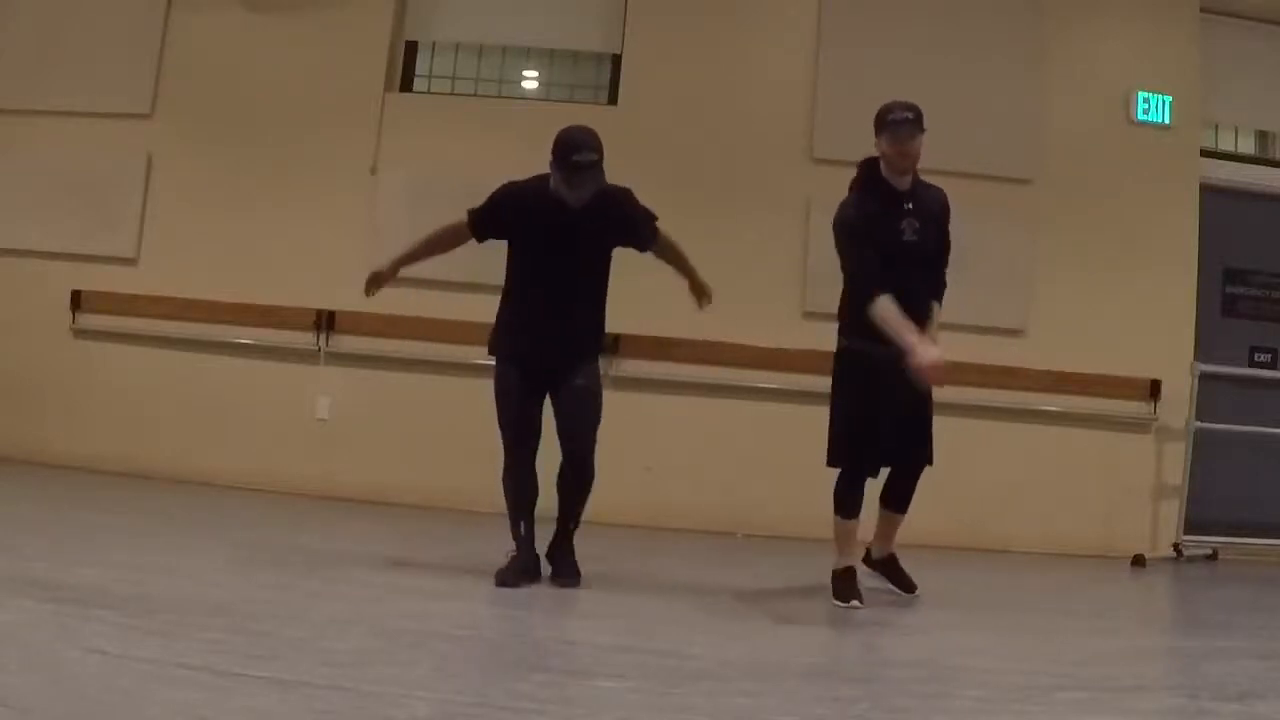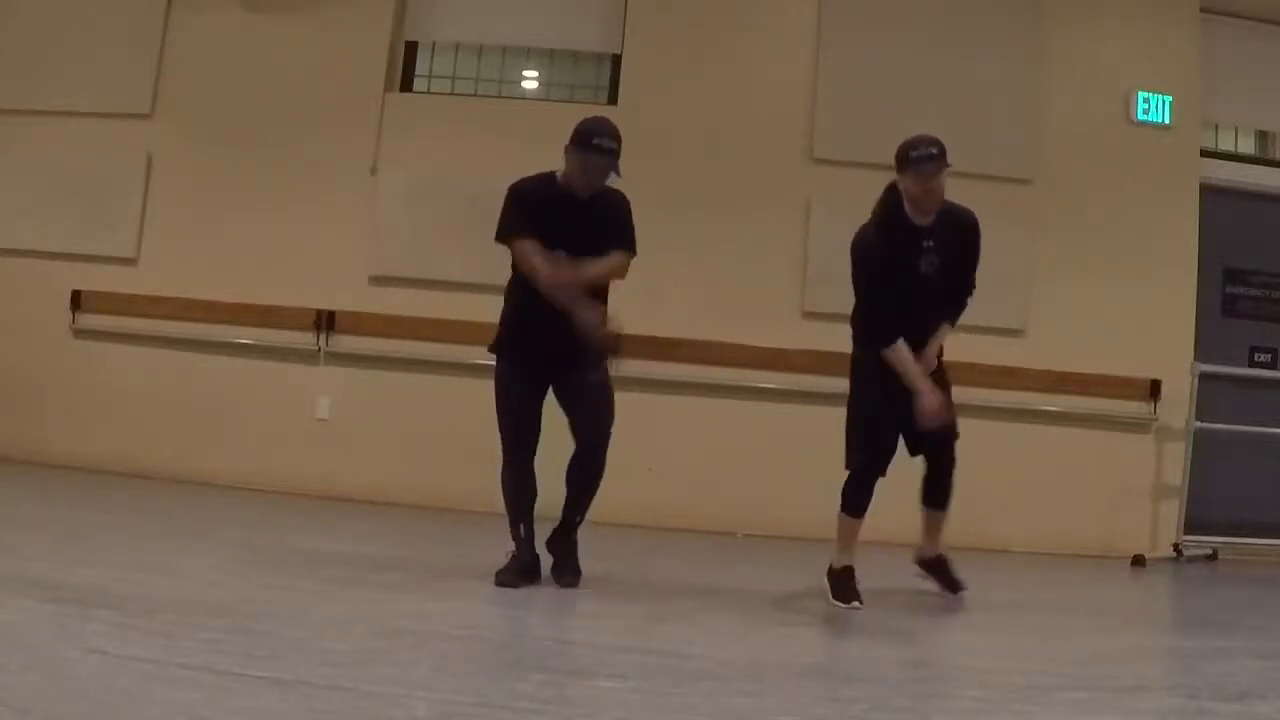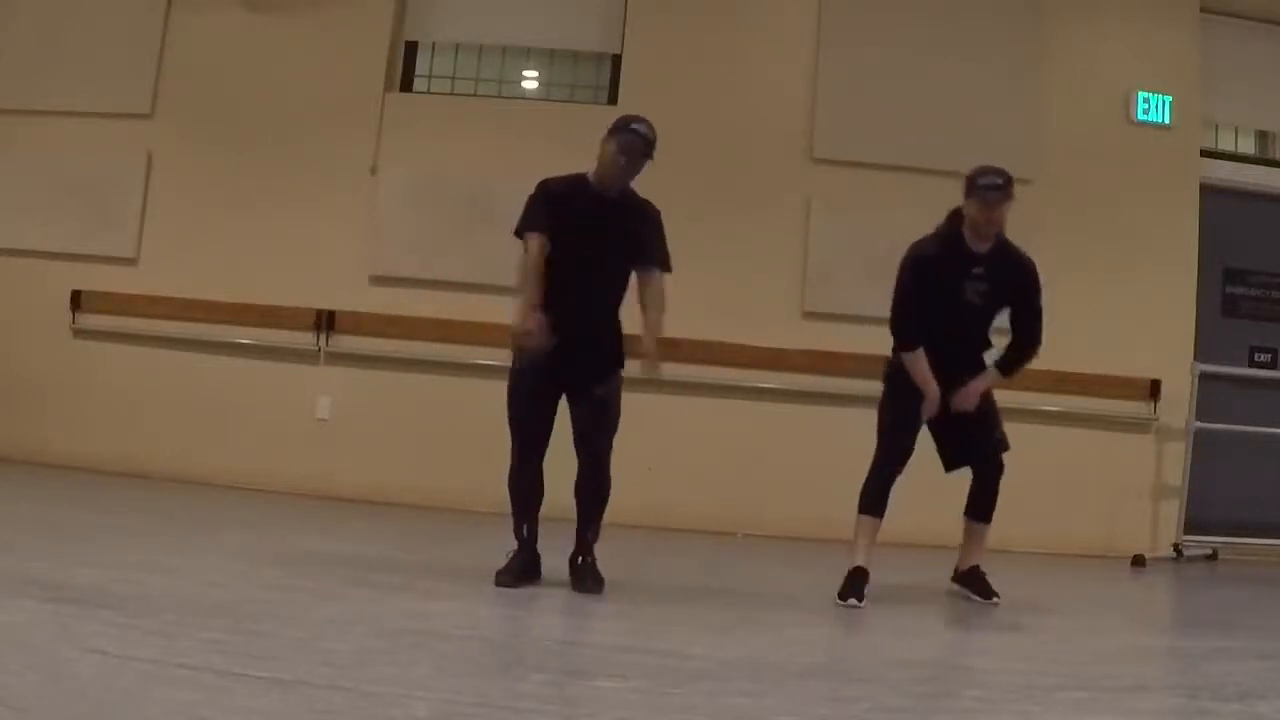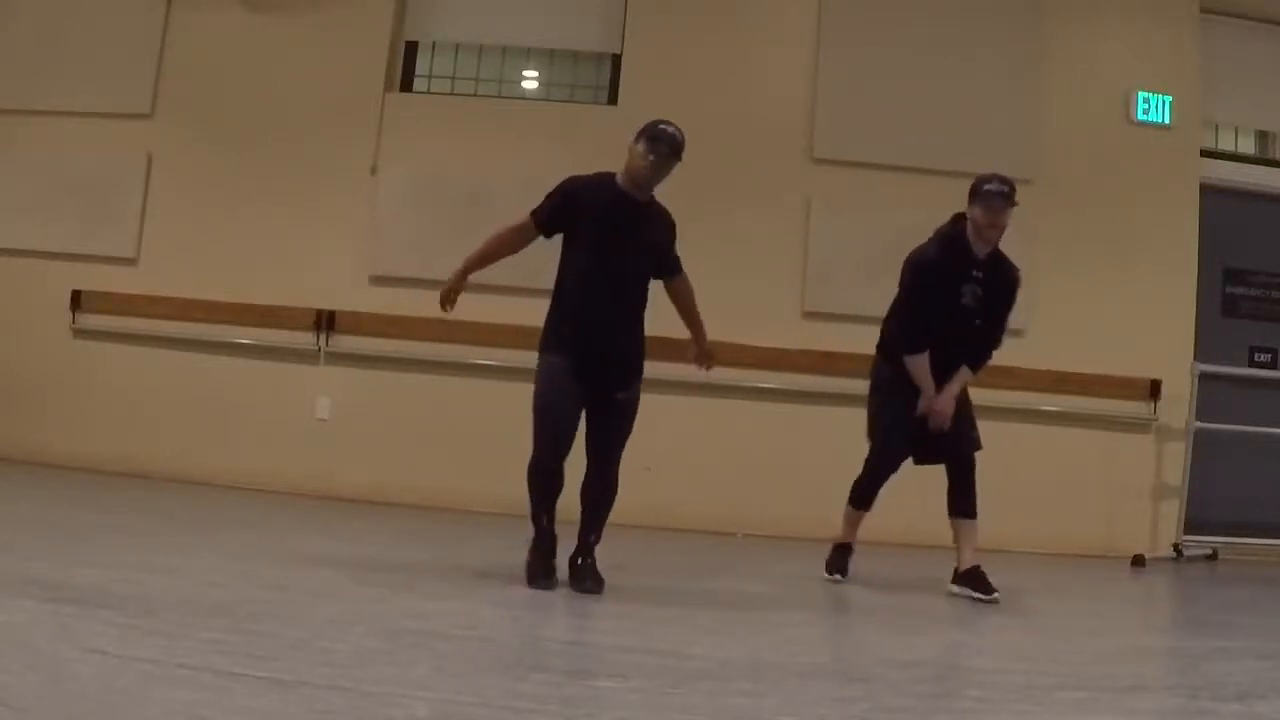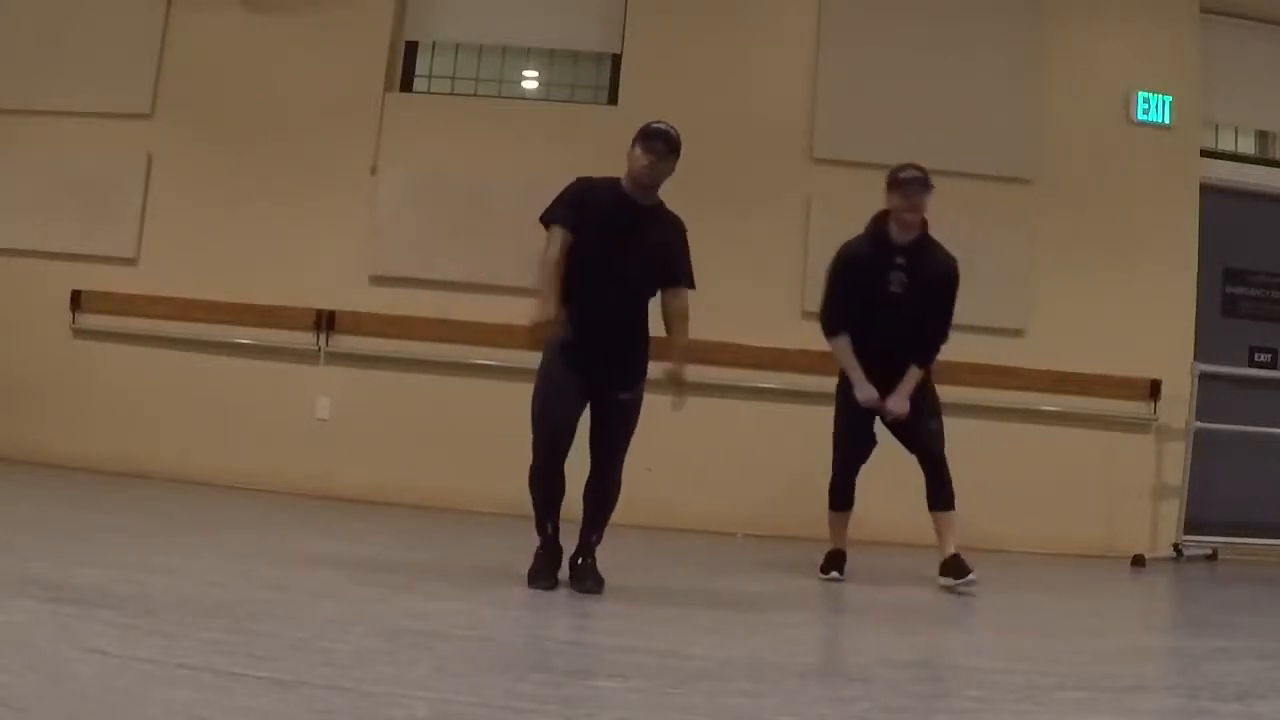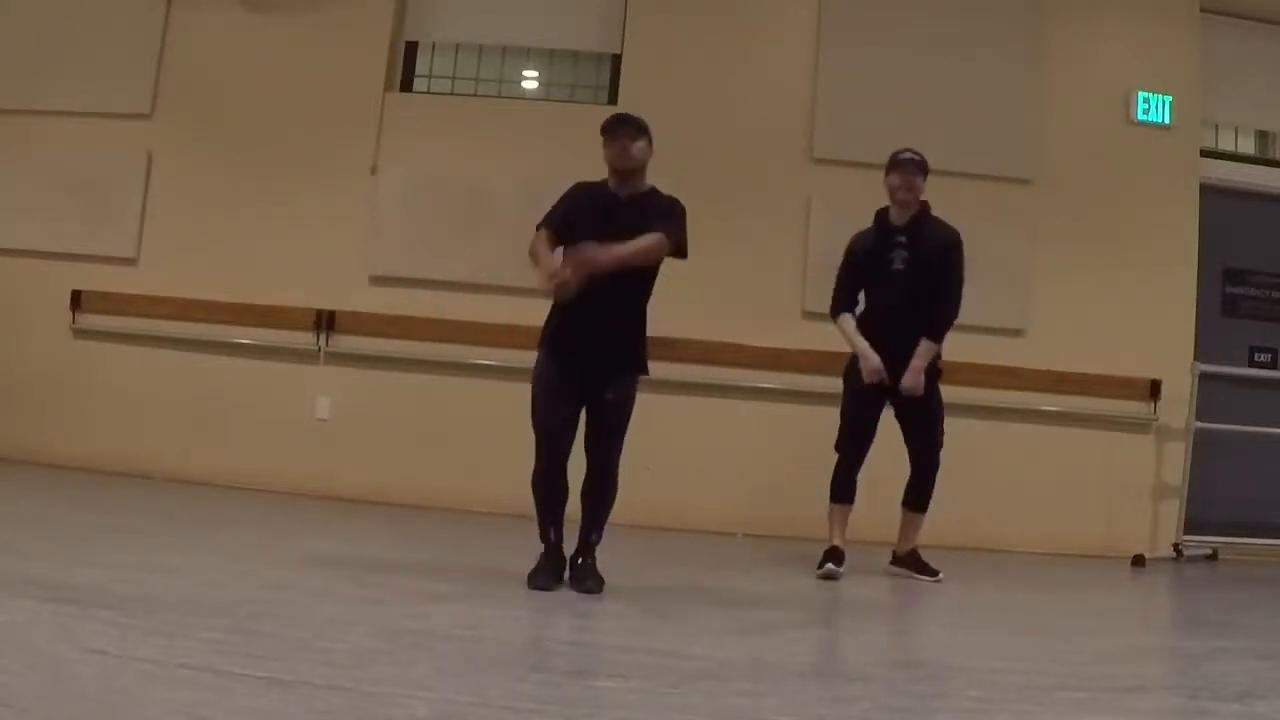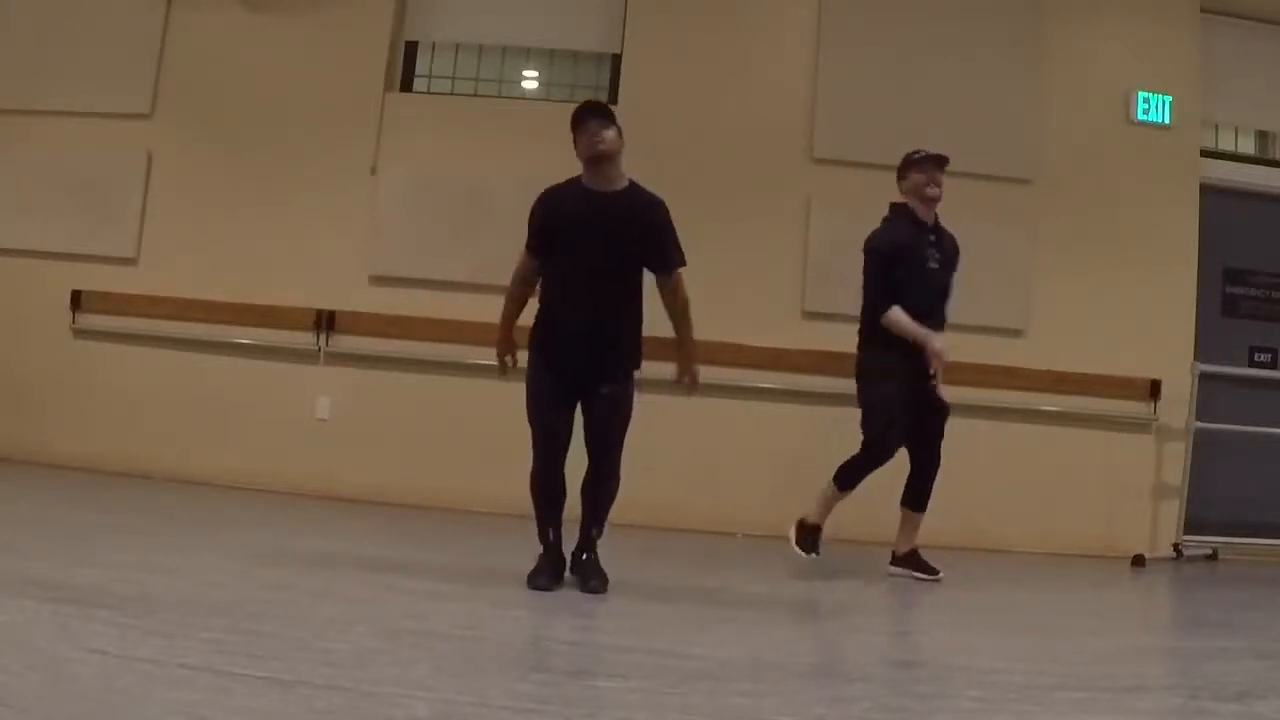
dt=0.4s
person 1, frame 1
left shoulder: (617, 204)
right shoulder: (518, 198)
left elbow: (658, 241)
right elbow: (459, 231)
left wrist: (693, 279)
right wrist: (395, 266)
left hip: (578, 355)
right hip: (517, 349)
left knee: (580, 452)
right knee: (519, 452)
left ankle: (563, 546)
right ankle: (525, 551)
person 1, frame 2
left shoulder: (614, 206)
right shoulder: (527, 194)
left elbow: (619, 263)
right elbow: (527, 259)
left wrist: (575, 277)
right wrist: (576, 305)
left hip: (581, 351)
right hip: (520, 346)
left knee: (594, 443)
right knee: (518, 451)
left ankle: (565, 535)
right ankle: (523, 551)
person 1, frame 3
left shoulder: (642, 216)
right shoulder: (555, 193)
left elbow: (652, 279)
right elbow: (534, 251)
left wrist: (650, 336)
right wrist: (529, 309)
left hip: (599, 358)
right hip: (538, 350)
left knee: (595, 460)
right knee: (526, 454)
left ankle: (585, 556)
right ankle: (525, 552)
person 1, frame 4
left shoulder: (660, 222)
right shoulder: (582, 193)
left elbow: (675, 279)
right elbow: (523, 231)
left wrist: (700, 337)
right wrist: (463, 272)
left hip: (623, 360)
right hip: (565, 349)
left knee: (605, 463)
right knee: (549, 449)
left ankle: (585, 555)
right ankle: (543, 542)
person 1, frame 5
left shoulder: (669, 228)
right shoulder: (585, 194)
left elbow: (677, 295)
right elbow: (555, 244)
left wrist: (678, 358)
right wrist: (547, 298)
left hip: (625, 362)
right hip: (569, 350)
left knee: (608, 463)
right knee: (548, 448)
left ankle: (585, 556)
right ankle: (548, 546)
person 1, frame 6
left shoulder: (665, 209)
right shoulder: (580, 197)
left elbow: (654, 247)
right elbow: (540, 241)
left wrist: (607, 257)
right wrist: (551, 266)
left hip: (619, 357)
right hip: (560, 348)
left knee: (603, 461)
right knee: (550, 455)
left ankle: (586, 557)
right ankle: (552, 552)
person 1, frame 7
left shoulder: (648, 209)
right shoulder: (555, 201)
left elbow: (671, 280)
right elbow: (529, 268)
left wrist: (686, 349)
right wrist: (505, 328)
left hip: (614, 358)
right hip: (552, 353)
left knee: (605, 458)
right knee: (548, 456)
left ankle: (586, 552)
right ankle: (550, 552)
person 2, frame 1
left shoulder: (934, 202)
right shoulder: (857, 208)
right elbow: (867, 288)
left wrist: (923, 341)
right wrist: (914, 342)
left hip: (909, 351)
right hip: (863, 350)
left knee: (911, 458)
right knee: (858, 460)
left ankle: (881, 551)
right ankle: (843, 568)
person 2, frame 2
left shoulder: (962, 226)
right shoulder: (873, 239)
left elbow: (960, 289)
right elbow: (878, 325)
left wrist: (935, 345)
right wrist: (918, 386)
left hip: (925, 354)
right hip: (878, 361)
left knee: (943, 456)
right knee: (869, 461)
left ankle: (931, 551)
right ankle: (842, 566)
person 2, frame 3
left shoulder: (1019, 269)
right shoulder: (927, 255)
left elbow: (1027, 340)
right elbow: (904, 331)
left wrist: (980, 385)
right wrist: (929, 391)
left hip: (969, 374)
right hip: (912, 373)
left knee: (990, 464)
right knee: (887, 461)
left ankle: (969, 566)
right ankle: (858, 567)
person 2, frame 4
left shoulder: (1005, 276)
right shoulder: (929, 259)
left elbow: (986, 342)
right elbow: (910, 334)
left wrist: (949, 393)
right wrist: (928, 392)
left hip: (949, 377)
right hip: (896, 370)
left knee: (963, 463)
right knee: (884, 459)
left ankle: (967, 569)
right ankle: (843, 544)
person 2, frame 5
left shoulder: (941, 264)
right shoulder: (856, 253)
left elbow: (935, 336)
right elbow: (833, 323)
left wrist: (904, 391)
right wrist: (858, 381)
left hip: (911, 377)
right hip: (860, 375)
left knee: (934, 459)
right knee: (847, 461)
left ankle: (950, 556)
right ankle: (836, 551)
person 2, frame 6
left shoulder: (943, 240)
right shoulder: (865, 242)
left elbow: (945, 311)
right elbow: (841, 306)
left wrist: (917, 366)
right wrist: (865, 352)
left hip: (918, 366)
right hip: (868, 363)
left knee: (927, 458)
right knee: (851, 452)
left ankle: (905, 551)
right ankle: (836, 548)
person 2, frame 7
left shoulder: (947, 243)
right shoulder: (889, 236)
right elbow: (879, 304)
left wrist: (935, 353)
right wrist: (926, 337)
left hip: (918, 365)
right hip: (882, 359)
left knee: (927, 458)
right knee: (880, 445)
left ankle: (904, 551)
right ankle: (811, 522)
